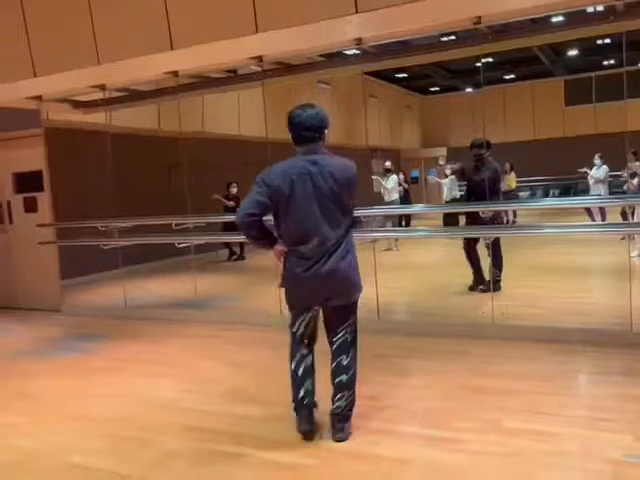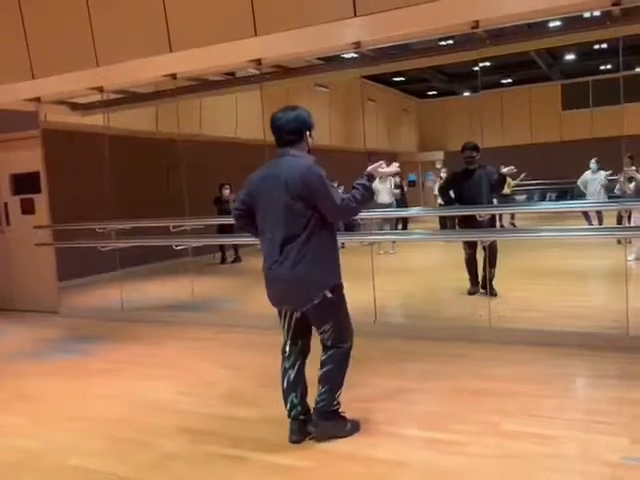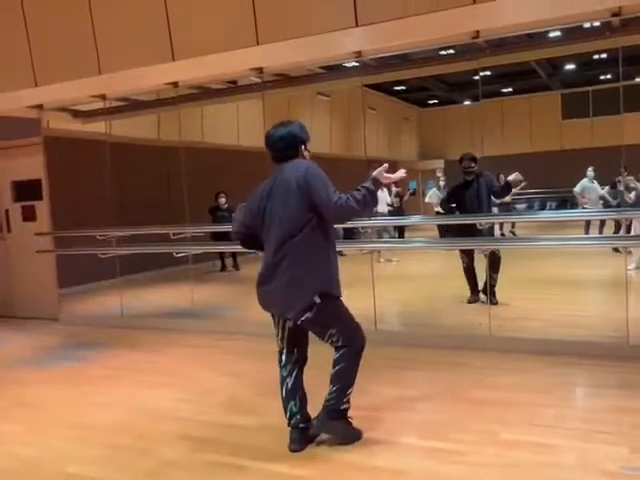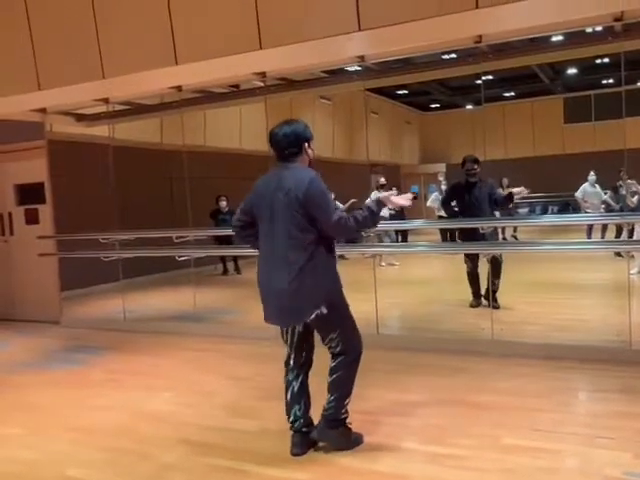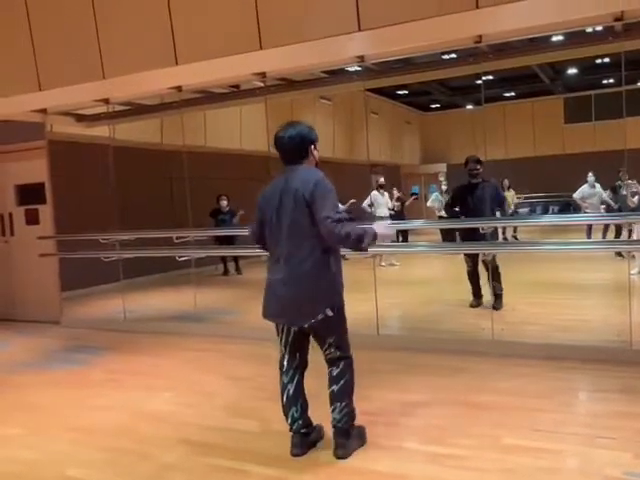
dt=0.5s
person 1, frame 1
left shoulder: (276, 175)
right shoulder: (346, 169)
left elbow: (245, 218)
left wrist: (273, 242)
left hip: (300, 276)
right hip: (341, 275)
left knee: (301, 343)
right knee: (343, 346)
left ankle: (305, 414)
right ankle: (341, 420)
person 1, frame 2
left shoulder: (260, 177)
right shoulder: (307, 169)
left elbow: (241, 215)
right elbow: (340, 211)
right wrist: (368, 179)
left hip: (279, 279)
right hip: (314, 276)
left knee: (293, 347)
right knee: (338, 343)
left ankle: (298, 420)
right ankle: (326, 417)
person 1, frame 3
left shoulder: (264, 190)
right shoulder: (306, 172)
left elbow: (243, 234)
right elbow: (339, 210)
right wrist: (374, 183)
left hip: (275, 289)
right hip: (309, 286)
left knee: (291, 358)
right knee: (351, 342)
left ankle: (299, 428)
right ankle: (333, 415)
person 1, frame 4
left shoulder: (261, 186)
right shoulder: (308, 181)
left elbow: (241, 225)
right elbow: (338, 226)
right wrist: (377, 204)
left hip: (277, 292)
right hip: (315, 289)
left knee: (297, 359)
right knee: (347, 349)
left ankle: (301, 433)
right ankle: (332, 425)
person 1, frame 5
left shoulder: (270, 191)
right shoulder: (315, 181)
left elbow: (258, 236)
right elbow: (333, 232)
right wrist: (369, 233)
left hip: (280, 293)
right hip: (318, 292)
left knee: (291, 364)
right knee: (339, 360)
left ankle: (300, 433)
right ankle: (344, 434)
person 2, frame 1
left shoulder: (491, 168)
right shoulder: (476, 167)
left elbow: (478, 180)
left wrist: (462, 171)
right wrist: (467, 204)
left hip: (490, 215)
right hip: (475, 214)
left knee: (493, 247)
right knee: (468, 245)
left ankle: (495, 281)
right ankle: (478, 277)
person 2, frame 2
left shoulder: (487, 171)
right shoulder: (457, 176)
left elbow: (496, 189)
right elbow: (443, 190)
left wrist: (502, 176)
right wrist: (452, 203)
left hip: (486, 218)
right hip: (466, 219)
left knee: (491, 250)
right knee: (469, 252)
left ankle: (487, 283)
right ankle: (474, 283)
person 2, frame 3
left shoulder: (486, 178)
right shoulder: (458, 188)
left elbow: (498, 193)
right elbow: (444, 203)
left wrist: (509, 183)
right wrist: (453, 211)
left hip: (484, 227)
right hip: (465, 229)
left knee: (494, 256)
right knee: (467, 261)
left ankle: (489, 289)
right ankle: (474, 292)
person 2, frame 4
left shoulder: (488, 185)
right shoulder: (457, 188)
left elbow: (499, 202)
right elbow: (445, 203)
left wrist: (512, 194)
right wrist: (455, 215)
left hip: (488, 231)
right hip: (468, 233)
left knee: (496, 260)
right knee: (471, 266)
left ankle: (491, 294)
right ankle: (476, 296)
person 2, frame 5
left shoulder: (492, 186)
right shoulder: (461, 190)
left elbow: (502, 203)
right elbow: (449, 207)
left wrist: (507, 210)
right wrist: (459, 216)
left hip: (488, 232)
right hip: (469, 233)
left knee: (491, 264)
right knee: (471, 266)
left ankle: (498, 296)
right ankle: (477, 296)
